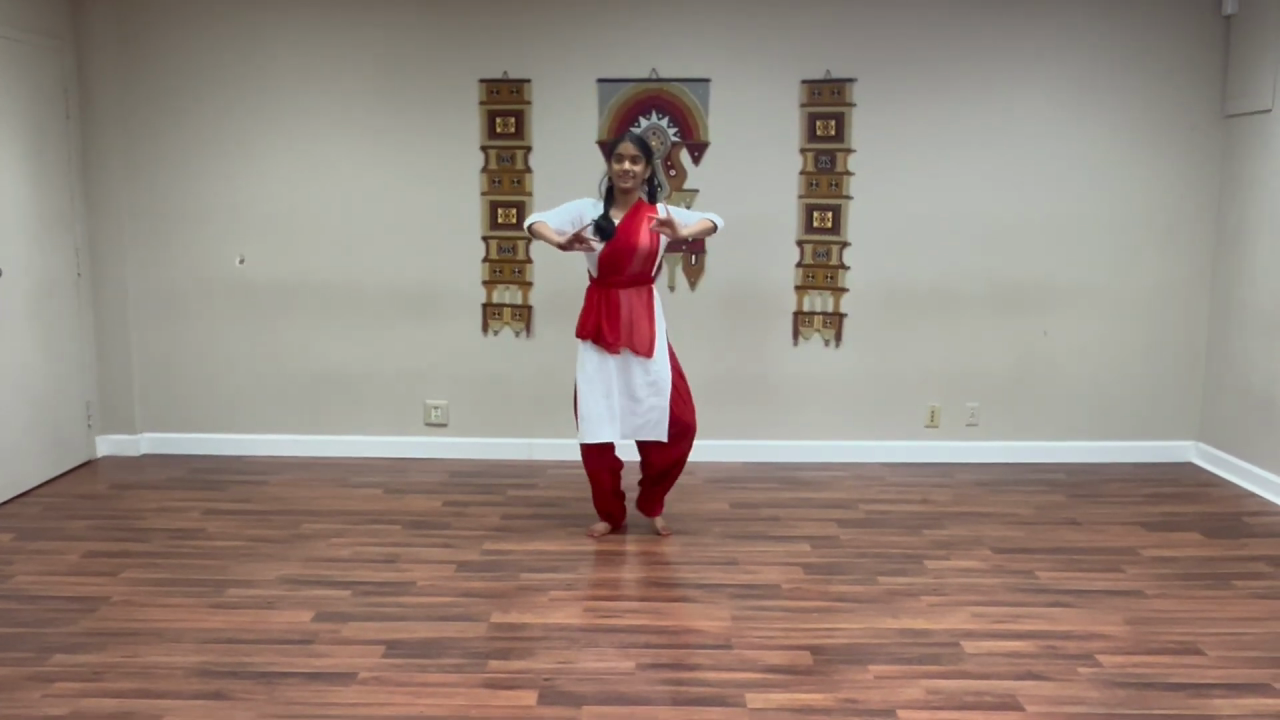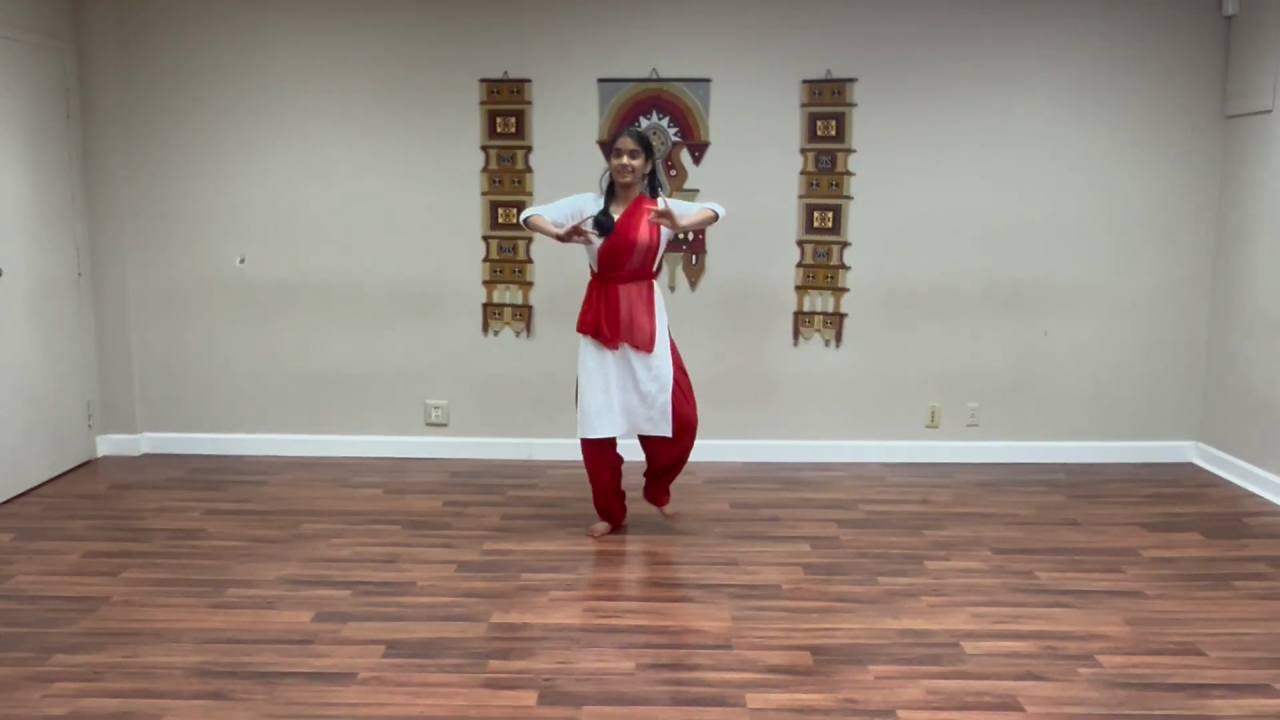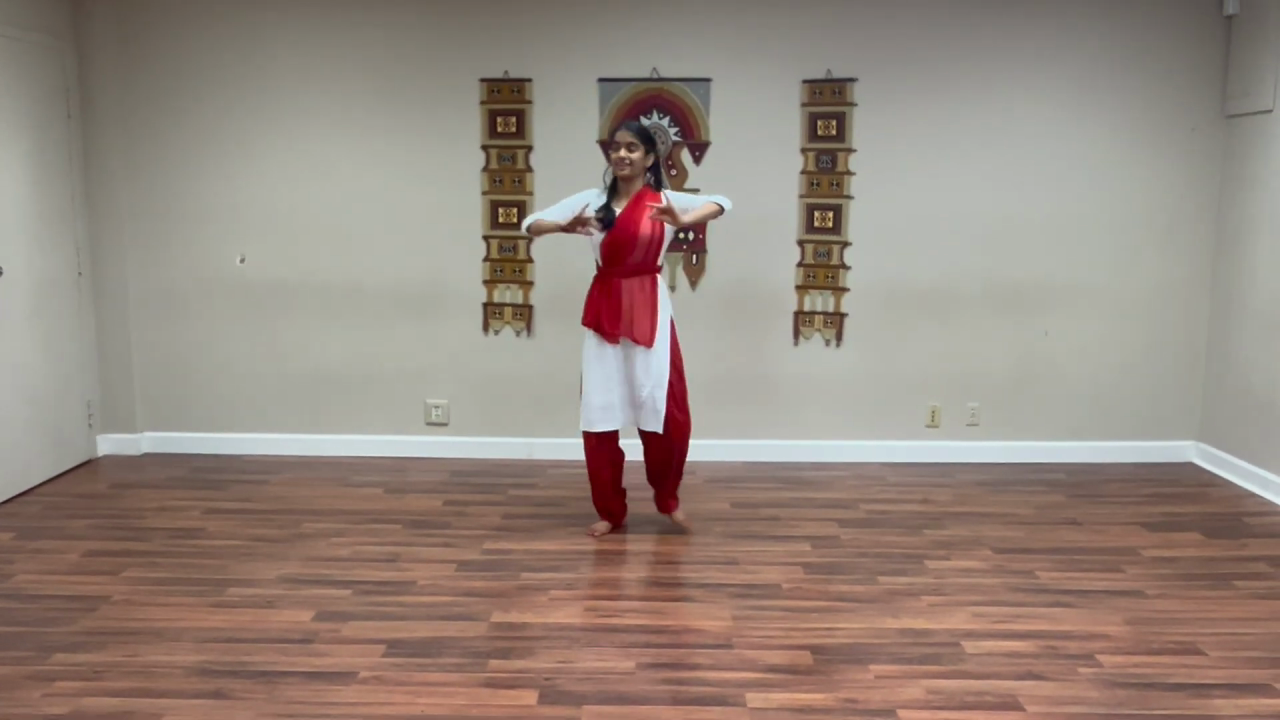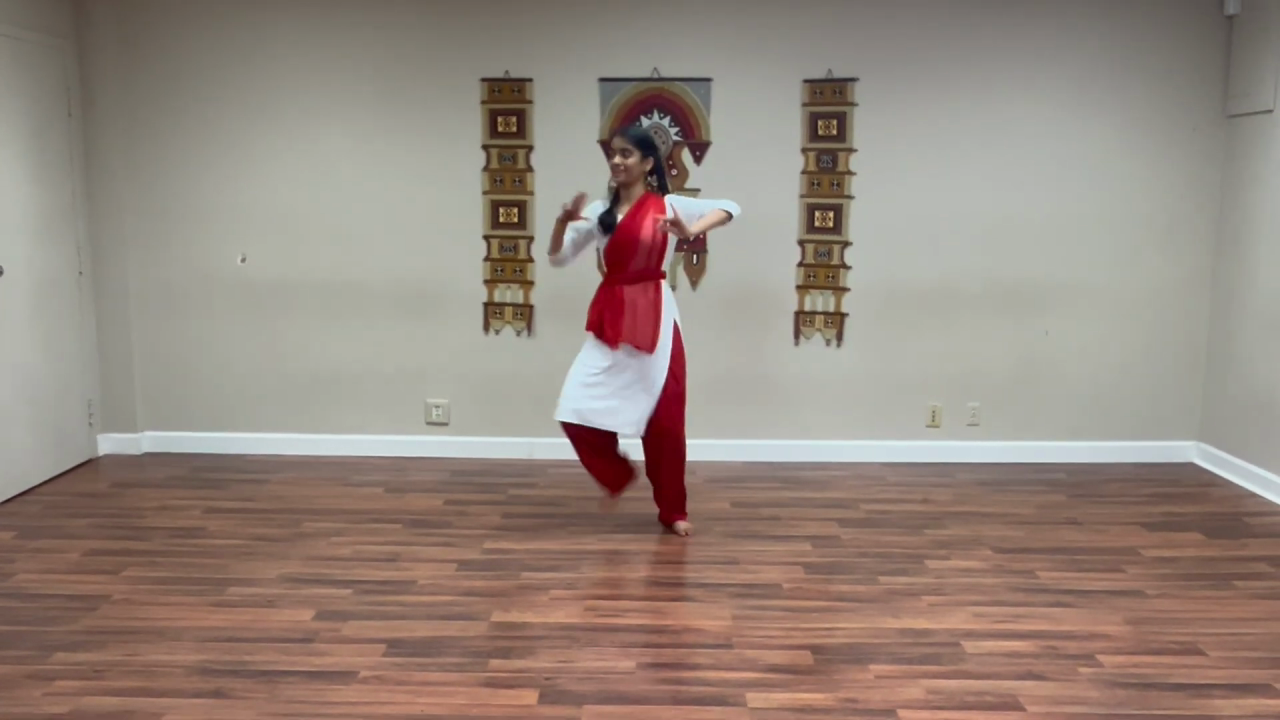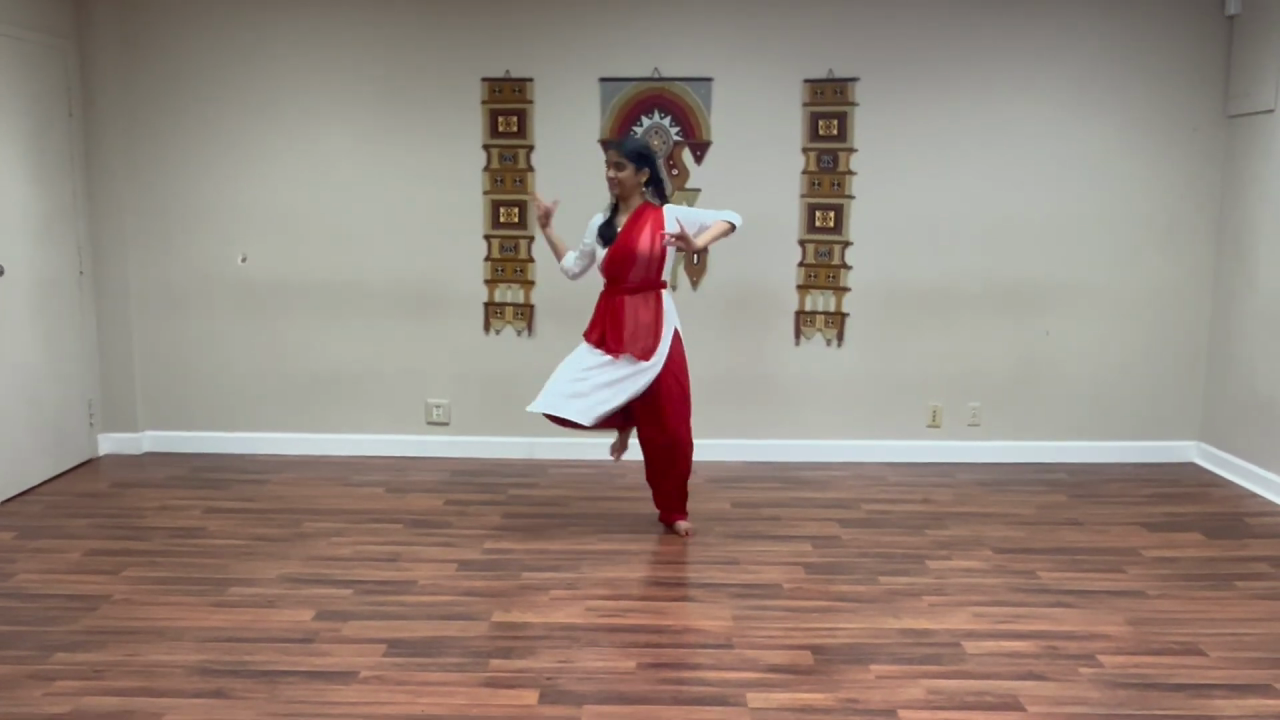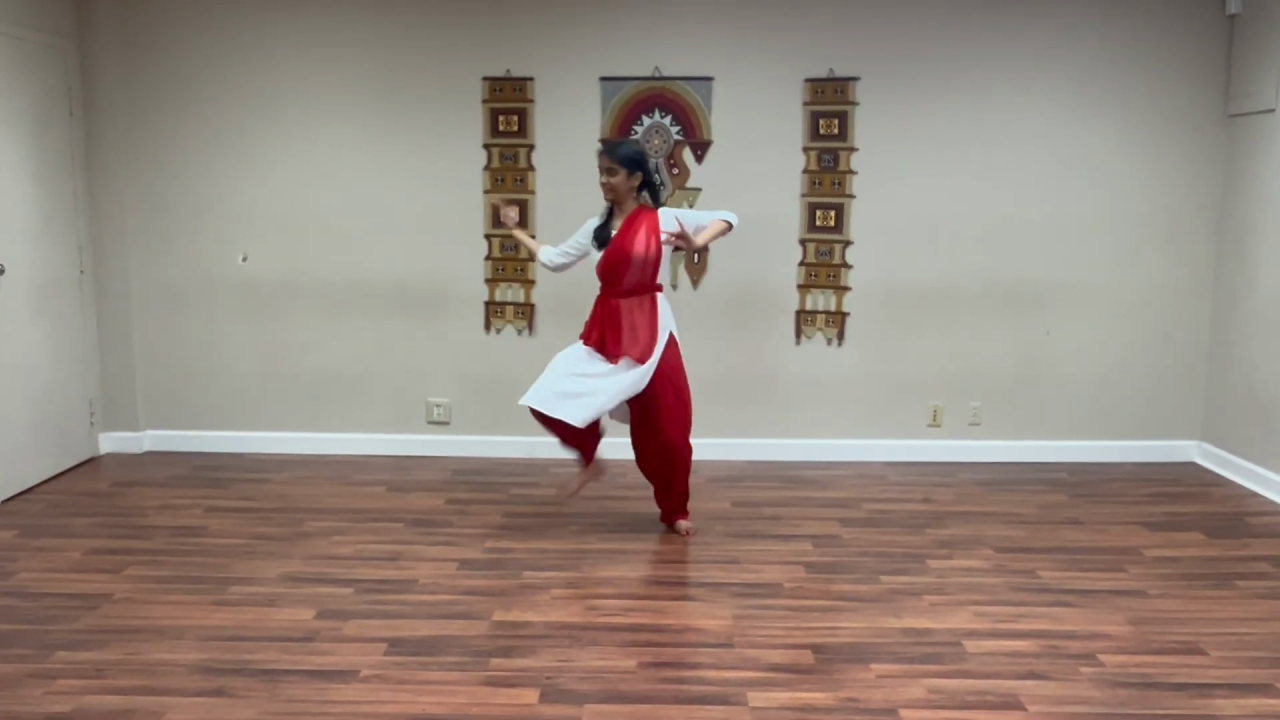
dt=0.1s
person 1, frame 1
left shoulder: (660, 213)
right shoulder: (586, 210)
left elbow: (713, 221)
right elbow: (534, 222)
left wrist: (681, 234)
right wrist: (561, 242)
left hip: (645, 323)
right hip: (599, 323)
left knee: (677, 420)
right knee: (597, 424)
left ankle: (652, 501)
right ankle: (610, 513)
person 1, frame 2
left shoulder: (660, 208)
right shoulder: (586, 205)
left elbow: (715, 210)
right elbow: (530, 216)
left wrist: (681, 225)
right wrist: (560, 234)
left hip: (647, 319)
right hip: (601, 319)
left knee: (677, 416)
right knee: (597, 421)
left ankle: (658, 489)
right ankle: (610, 512)
person 1, frame 3
left shoulder: (664, 201)
right shoulder: (591, 203)
left elbow: (719, 203)
right elbow: (532, 226)
left wrist: (685, 220)
right wrist: (565, 224)
left hip: (650, 312)
right hip: (604, 314)
left knee: (667, 416)
right knee: (600, 418)
left ankle: (668, 500)
right ankle: (610, 511)
person 1, frame 4
left shoulder: (669, 207)
right shoulder: (598, 211)
left elbow: (727, 208)
right elbow: (557, 258)
left wrist: (691, 231)
right wrist: (565, 222)
left hip: (655, 318)
right hip: (609, 319)
left knee: (664, 422)
right knee: (578, 411)
left ankle: (673, 511)
right ankle: (616, 475)
person 1, frame 5
left shoulder: (669, 217)
right shoulder: (602, 224)
left elbow: (730, 219)
right elbow: (572, 268)
left wrist: (699, 243)
right wrist: (547, 227)
left hip: (655, 328)
right hip: (608, 328)
left knee: (669, 430)
right knee: (560, 402)
left ankle: (674, 511)
right ankle: (617, 420)
person 1, frame 6
left shoulder: (665, 219)
right shoulder: (596, 228)
left elbow: (727, 218)
right elbow: (554, 259)
left wrist: (697, 242)
right wrist: (516, 231)
left hip: (651, 332)
right hip: (604, 331)
left knee: (668, 431)
right knee: (548, 399)
left ankle: (675, 511)
right ankle: (589, 460)
